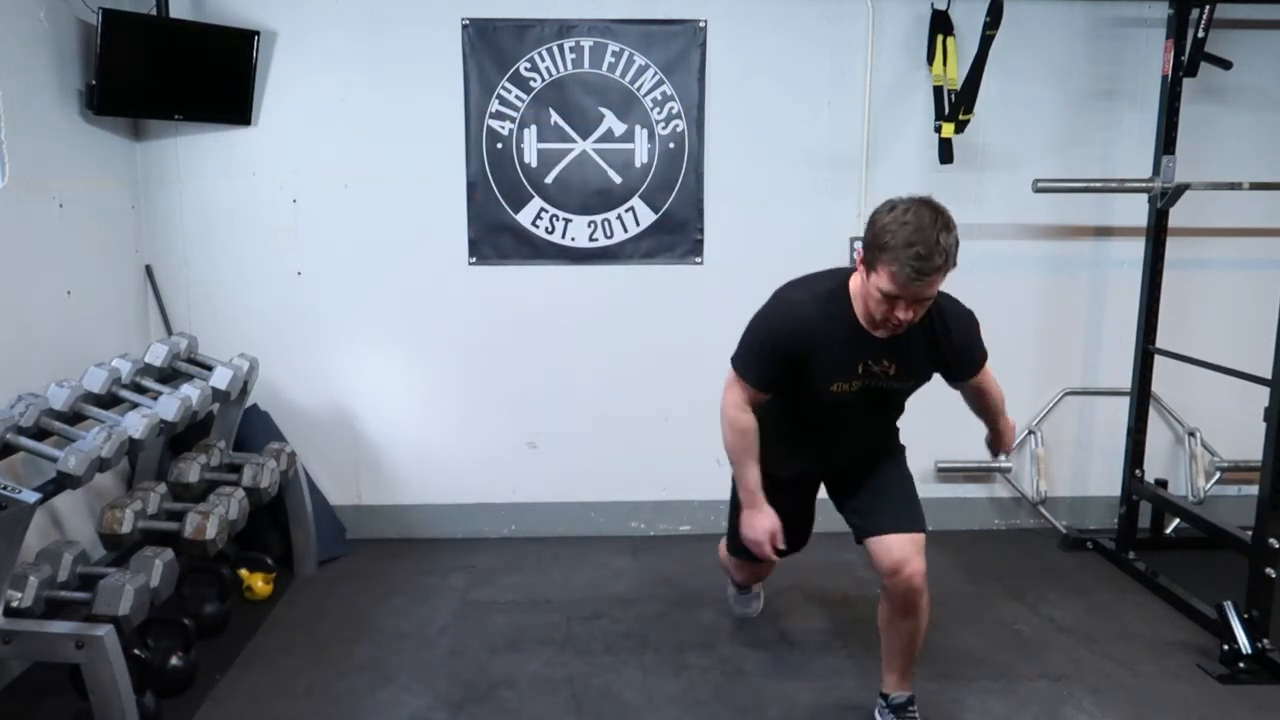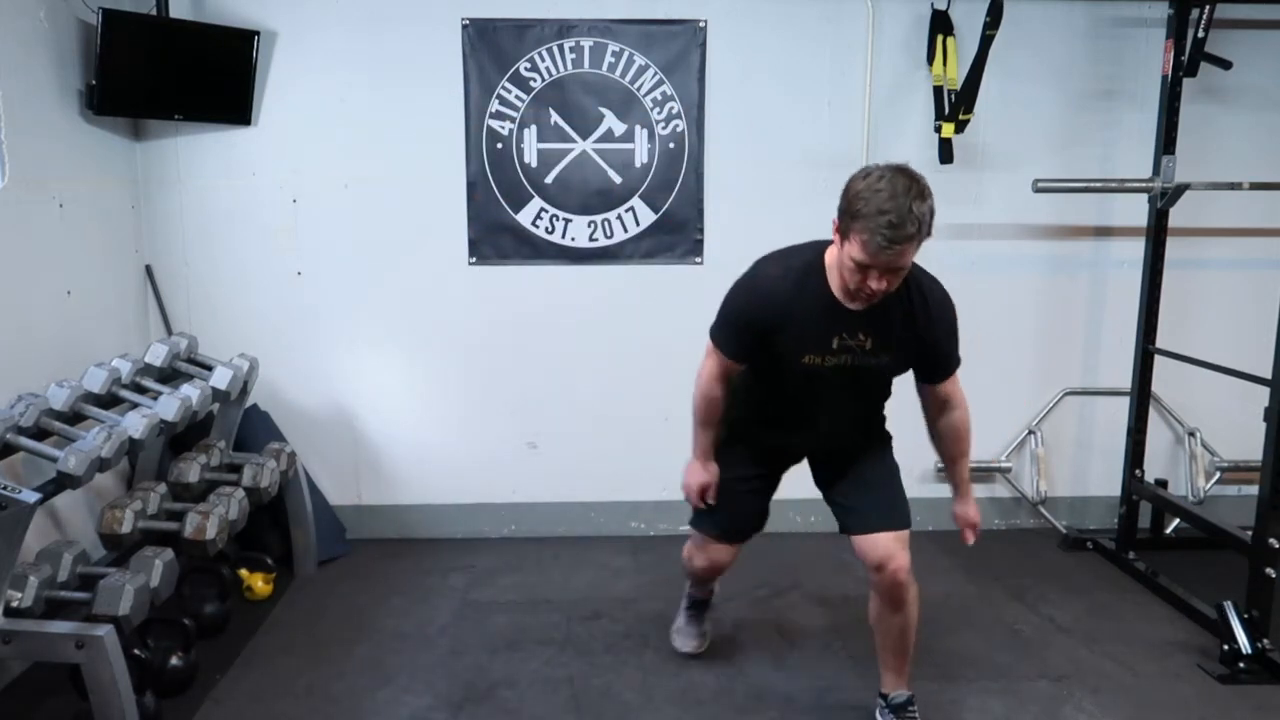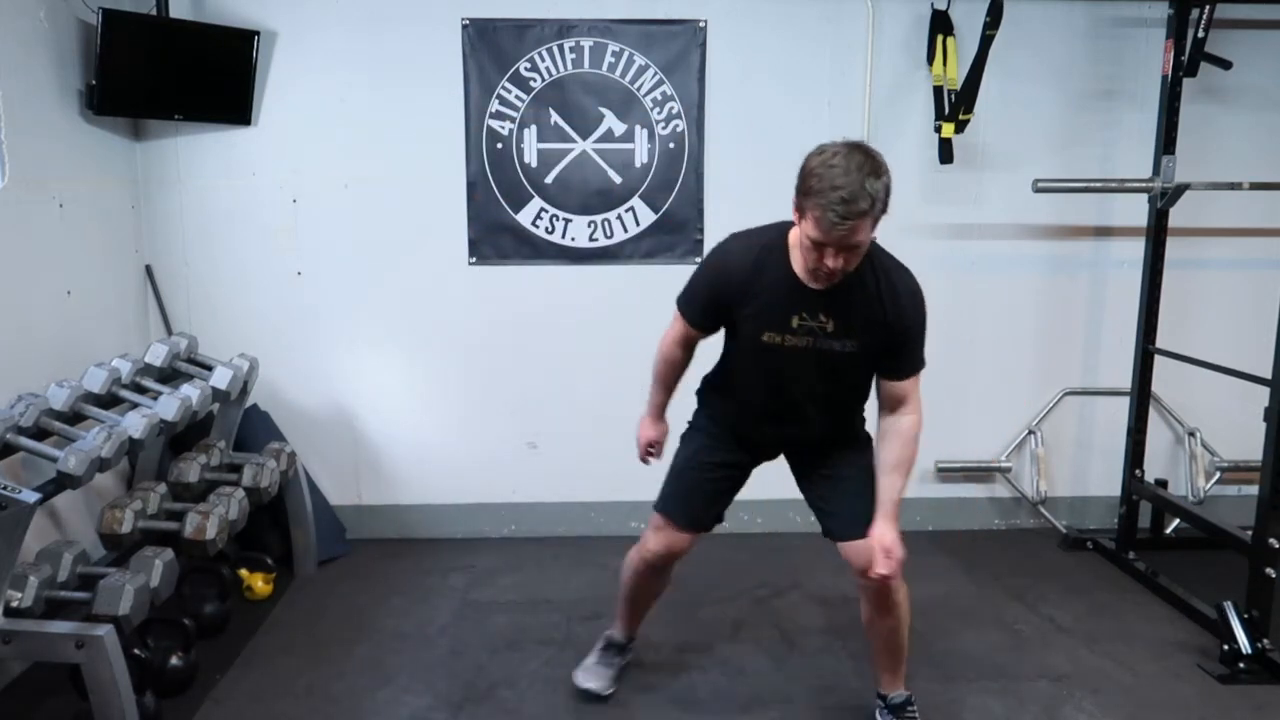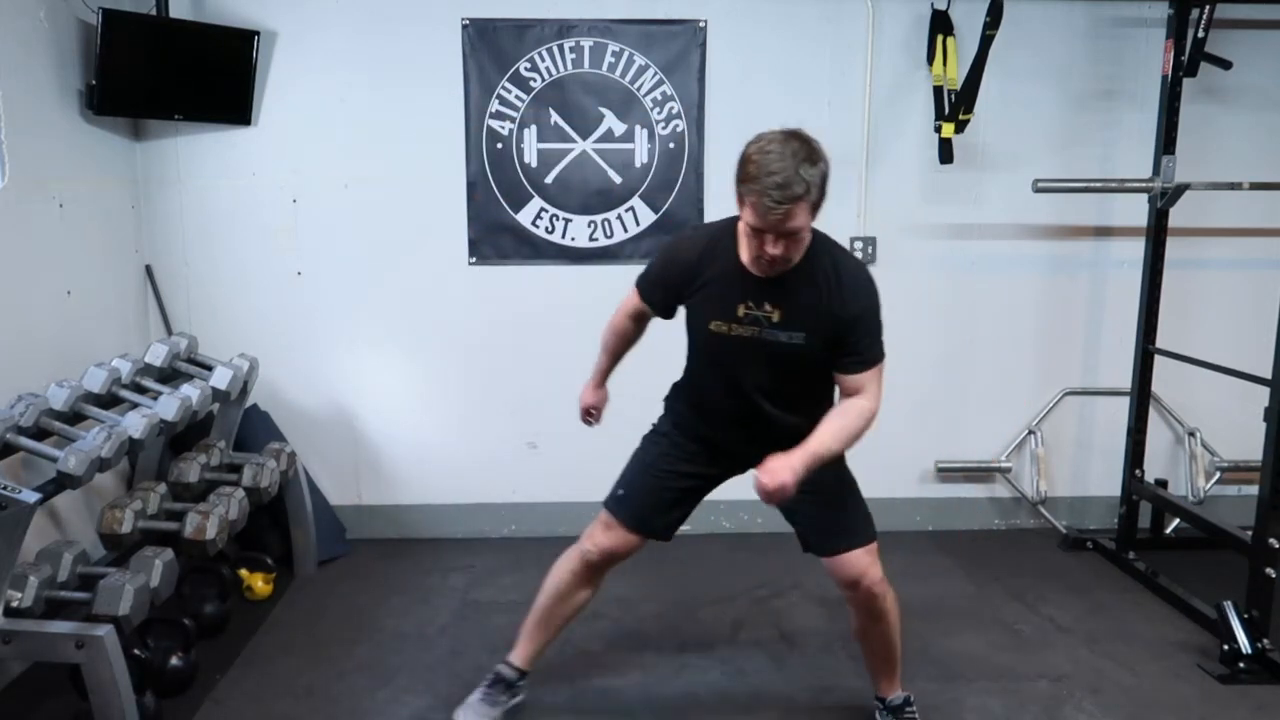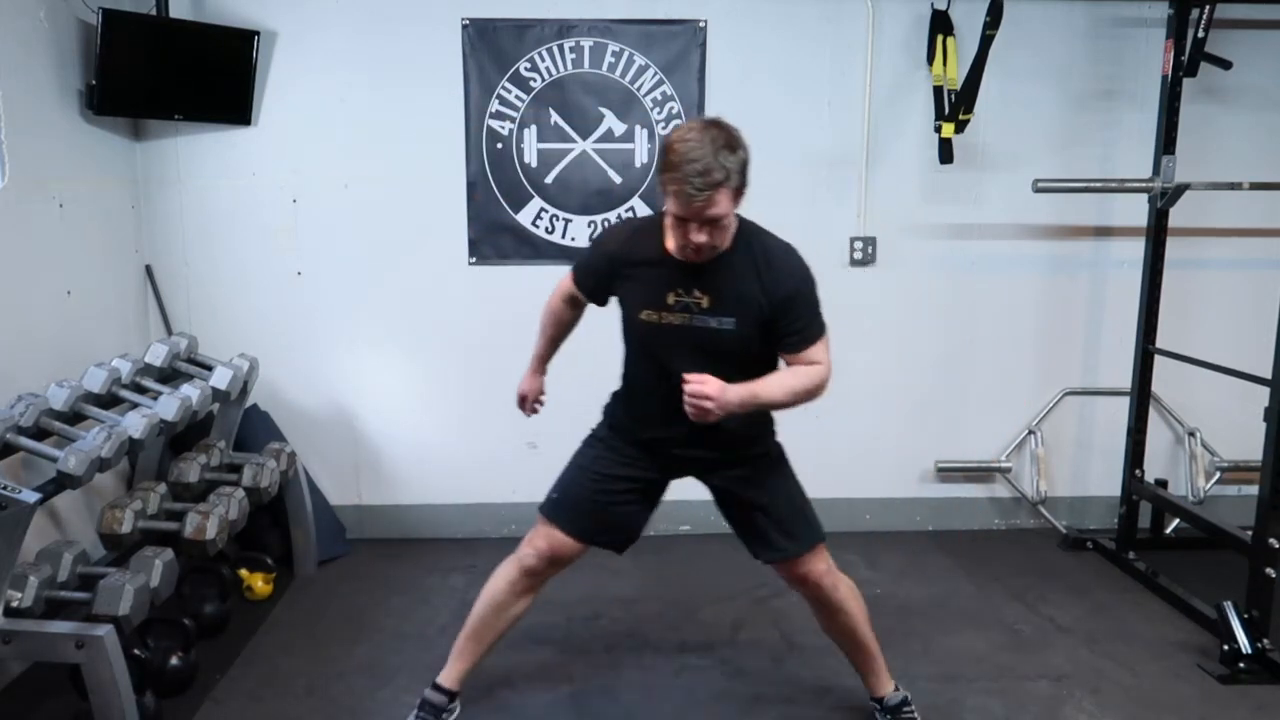
dt=0.1s
person 1, frame 1
left shoulder: (949, 325)
right shoulder: (798, 311)
left elbow: (976, 383)
right elbow: (738, 402)
left wrist: (999, 429)
right wrist: (754, 503)
left hip: (870, 455)
right hip: (784, 449)
left knee: (906, 572)
right knee: (749, 564)
right ankle: (742, 562)
person 1, frame 2
left shoulder: (929, 307)
right shoulder: (775, 285)
left elbow: (943, 400)
right elbow: (717, 372)
left wrist: (963, 492)
right wrist: (703, 457)
left hip: (858, 438)
right hip: (769, 426)
left knee: (890, 565)
right knee: (710, 557)
right ankle: (699, 594)
person 1, frame 3
left shoulder: (895, 293)
right shoulder: (738, 263)
left elbow: (901, 407)
right elbow: (681, 338)
left wrist: (888, 517)
right wrist: (654, 413)
left hip: (830, 435)
right hip: (730, 419)
left knee: (879, 567)
right knee: (662, 546)
right ankle: (618, 638)
person 1, frame 4
left shoulder: (845, 282)
right shoulder: (688, 257)
left elbow: (862, 396)
right elbow: (636, 311)
left wrist: (802, 461)
right wrist: (597, 380)
left hip: (793, 437)
right hip: (693, 425)
left knee: (860, 573)
right knee: (602, 547)
person 1, frame 5
left shoulder: (778, 269)
right shoulder: (625, 247)
left elbow: (814, 372)
right elbow: (568, 298)
left wrist: (736, 397)
right wrist: (537, 368)
left hip: (736, 440)
right hip: (635, 433)
left knee: (812, 573)
right knee: (538, 554)
